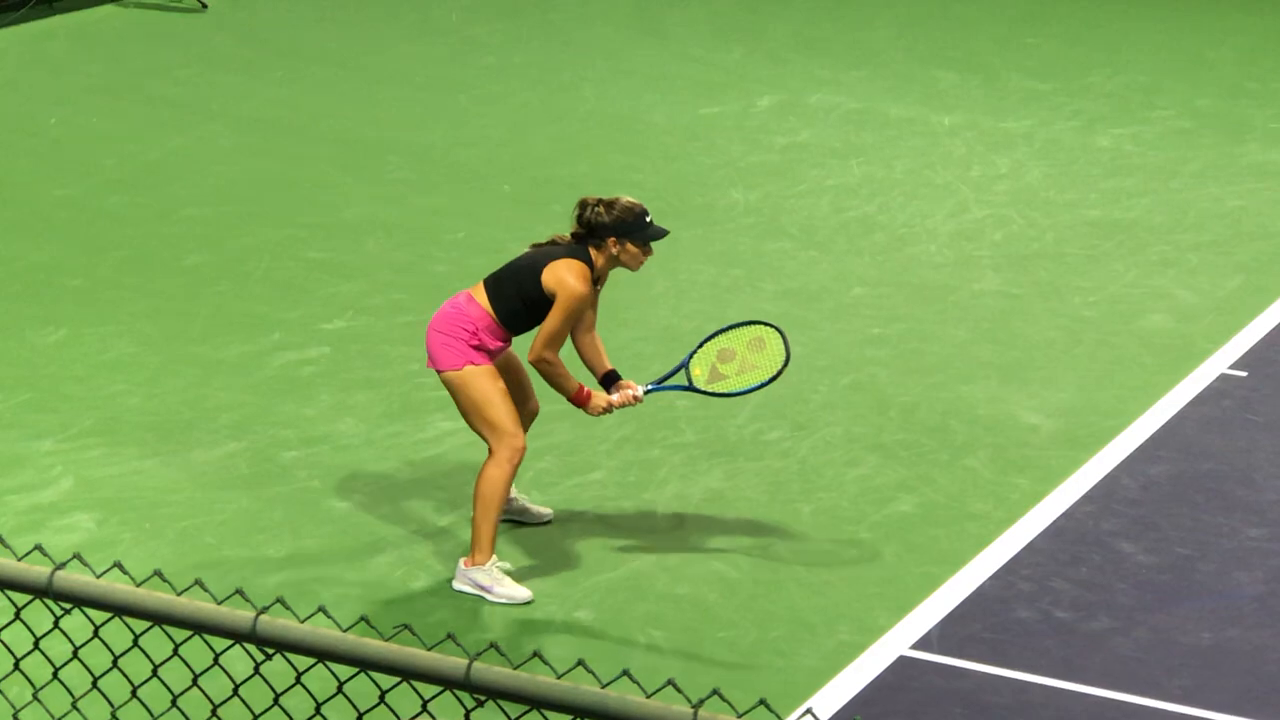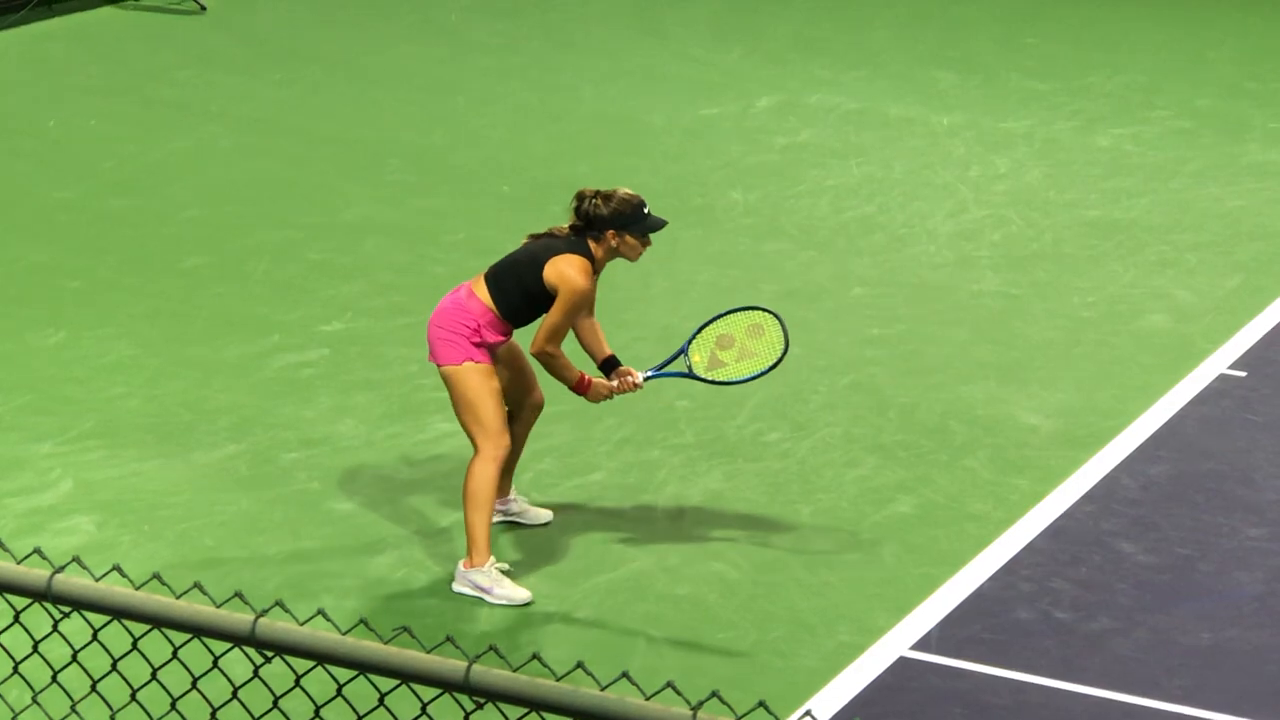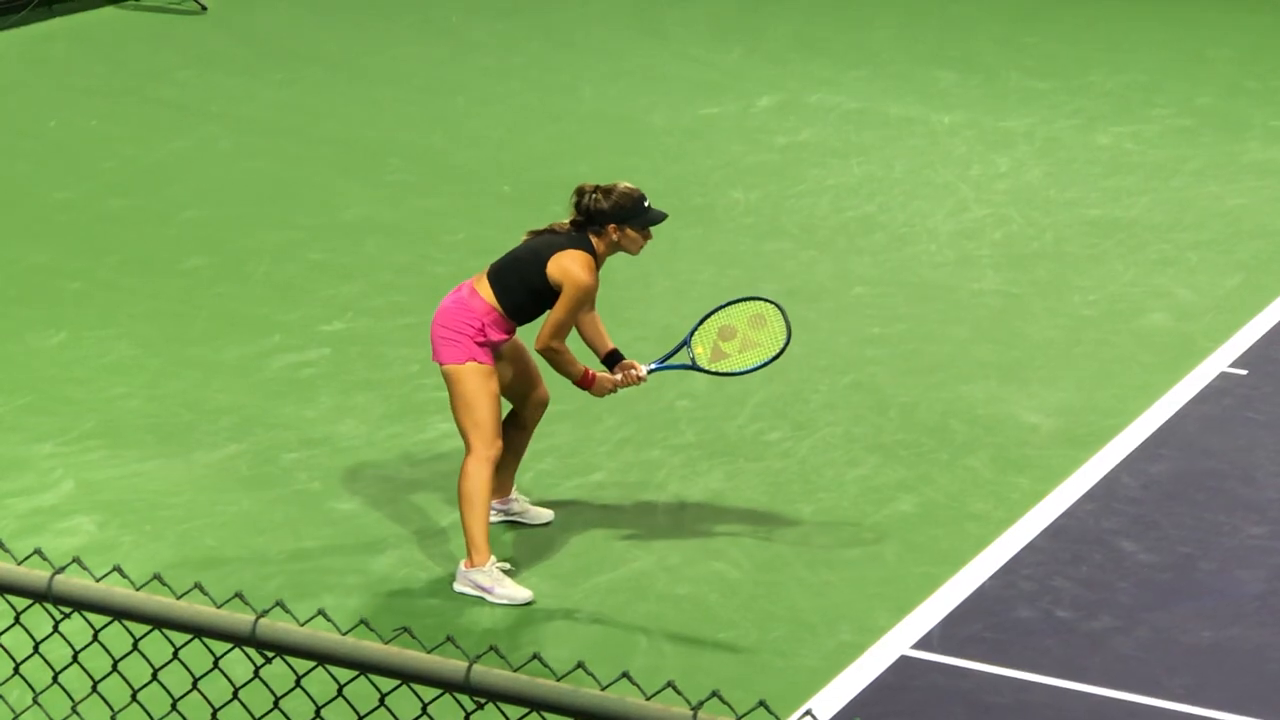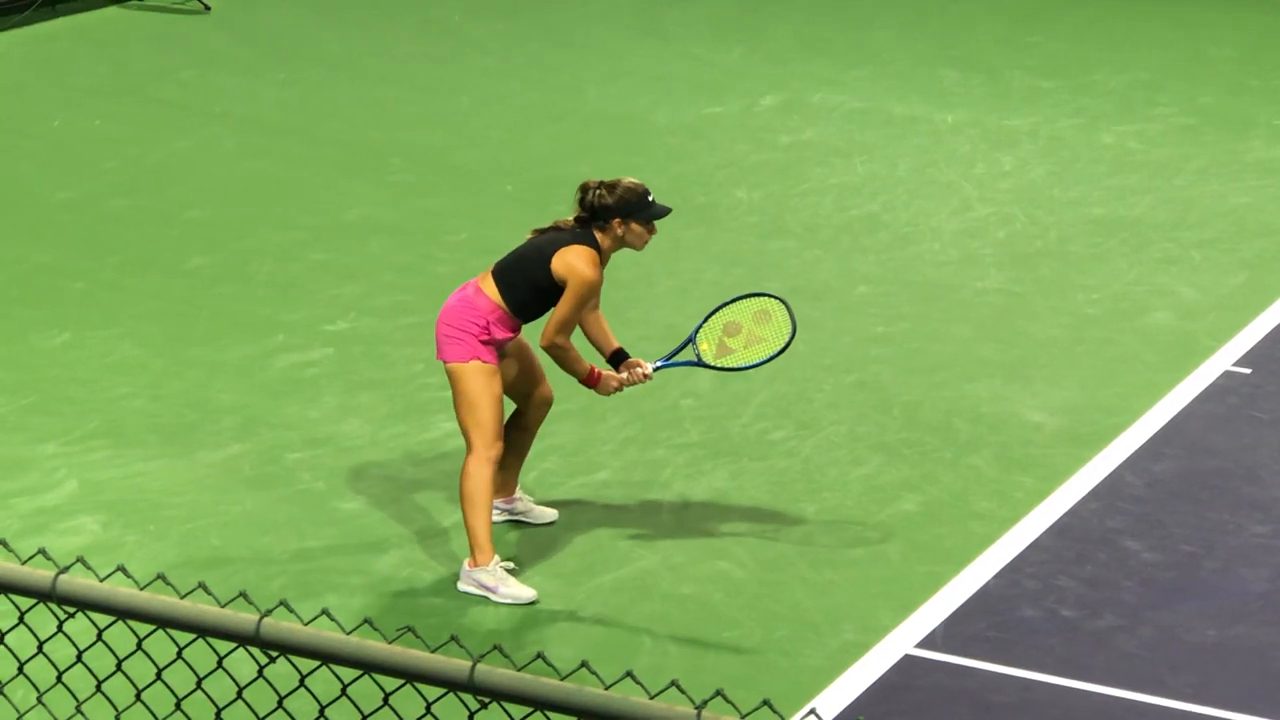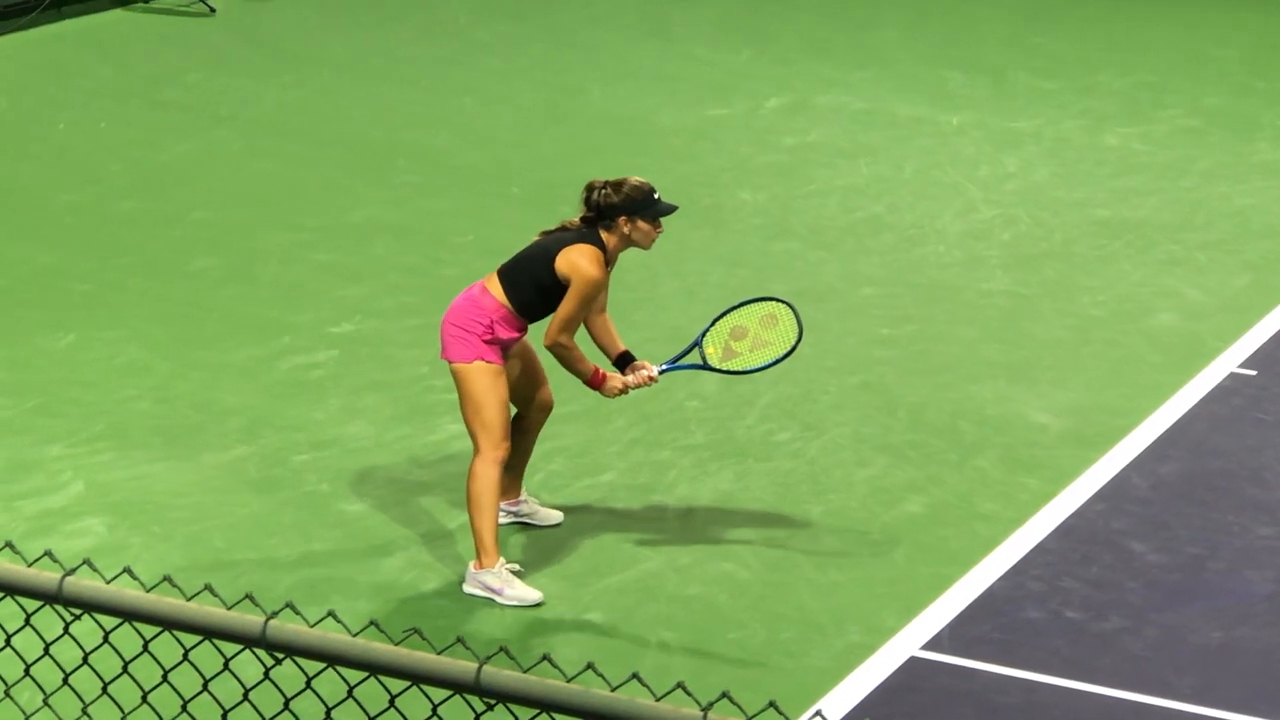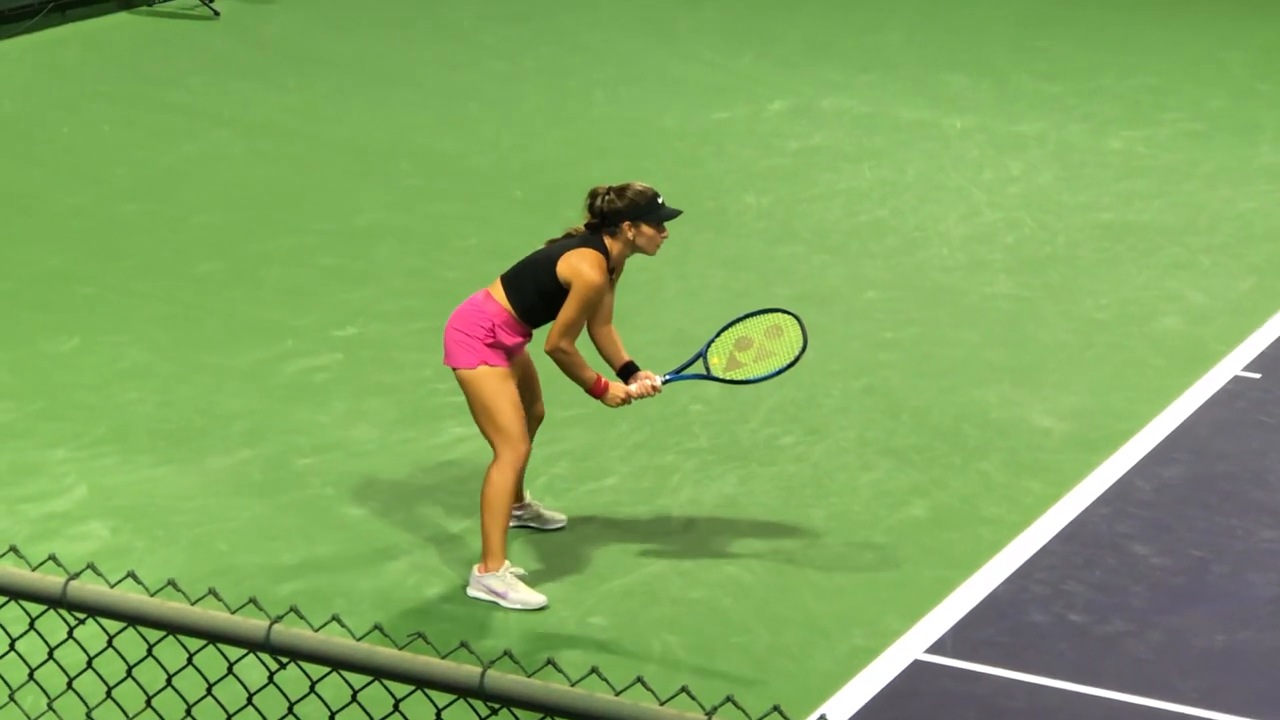
dt=0.2s
person 1, frame 1
left shoulder: (592, 265)
right shoulder: (575, 282)
left elbow: (584, 333)
right elbow: (542, 356)
left wrist: (612, 382)
right wrist: (584, 398)
left hip: (479, 336)
right hip: (459, 338)
left knee: (524, 411)
right knee: (510, 444)
left ankle: (498, 500)
right ankle: (476, 567)
person 1, frame 2
left shoulder: (586, 250)
right shoulder: (576, 275)
left elbow: (583, 318)
right elbow: (544, 348)
left wrist: (611, 368)
right wrist: (586, 386)
left hip: (482, 327)
right hip: (461, 332)
left knee: (529, 403)
right knee: (495, 444)
left ankle: (499, 499)
right ankle: (475, 568)
person 1, frame 3
left shoulder: (585, 244)
right shoulder: (580, 271)
left elbow: (583, 311)
right elbow: (549, 344)
left wrist: (615, 361)
right wrist: (589, 380)
left hip: (485, 323)
right hip: (466, 331)
left knee: (534, 400)
right knee: (486, 446)
left ankle: (500, 498)
right ankle: (476, 567)
person 1, frame 4
left shoulder: (590, 241)
right shoulder: (585, 266)
left elbow: (587, 311)
right elbow: (554, 340)
left wrist: (619, 359)
right wrist: (594, 378)
left hip: (492, 324)
right hip: (470, 329)
left knee: (538, 400)
right knee: (487, 446)
left ankle: (503, 497)
right ankle: (480, 567)
person 1, frame 5
left shoulder: (598, 244)
right shoulder: (589, 265)
left elbow: (595, 315)
right elbow: (558, 339)
left wrist: (626, 362)
right wrist: (599, 380)
left hip: (498, 327)
right hip: (475, 329)
left knee: (538, 405)
right knee: (494, 446)
left ankle: (509, 499)
right ankle: (486, 569)
person 1, frame 6
left shoulder: (607, 254)
right shoulder: (591, 270)
left elbow: (600, 326)
right elbow: (558, 345)
left wrist: (630, 373)
right wrist: (601, 388)
left hip: (501, 332)
right hip: (478, 335)
left knee: (529, 417)
right knee: (513, 448)
left ankle: (514, 505)
right ankle: (490, 573)
